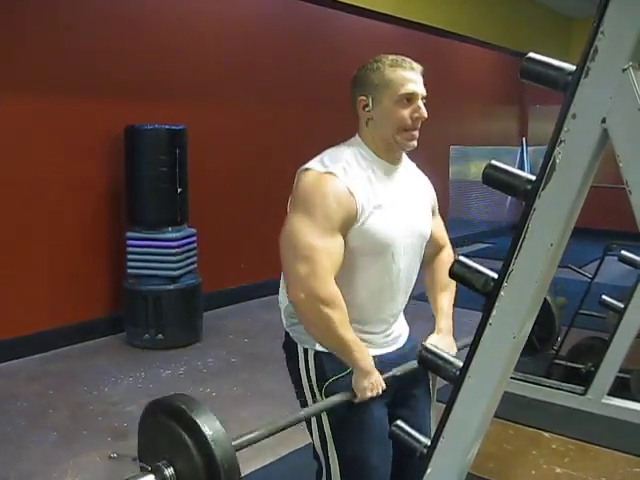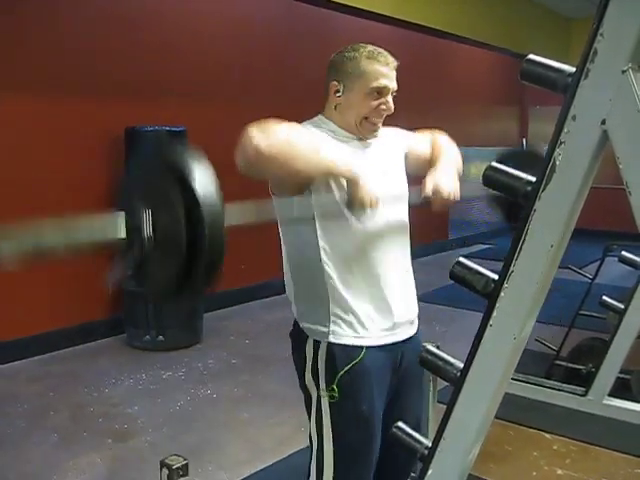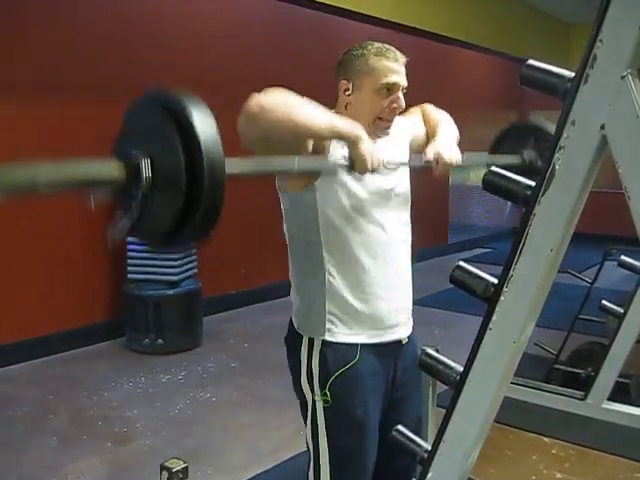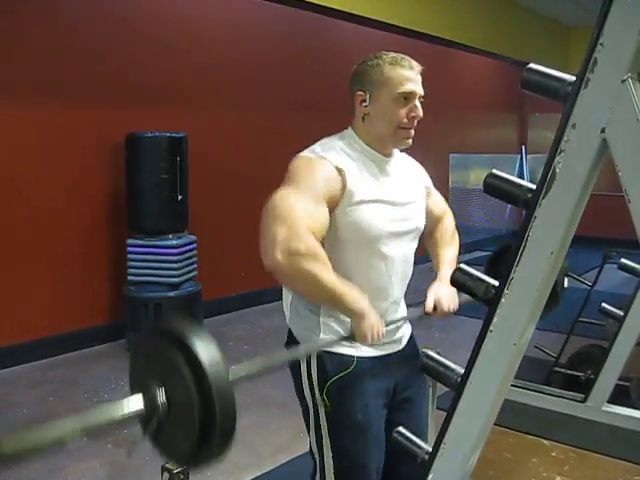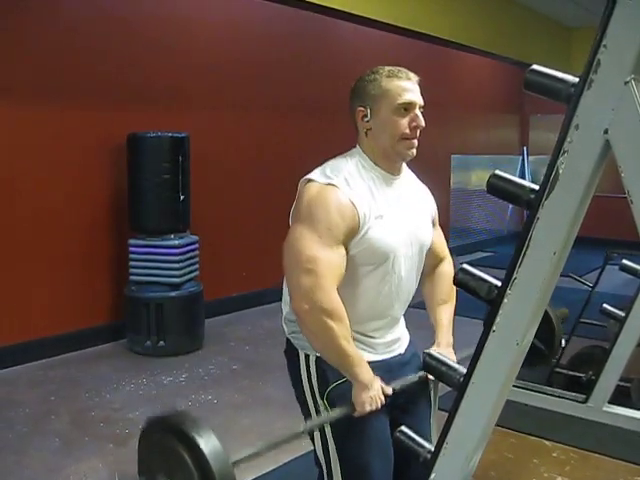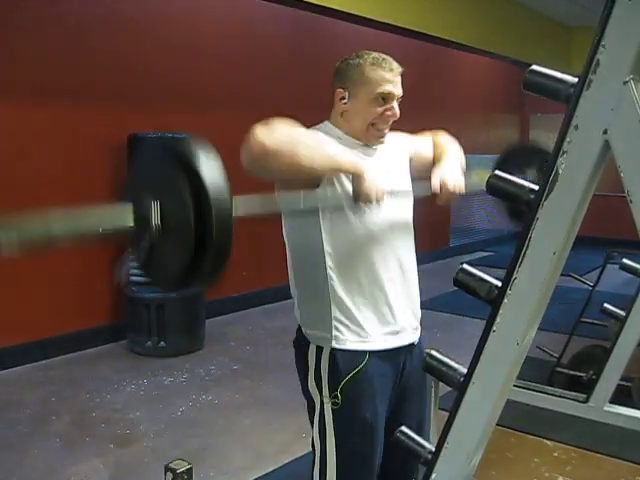
dt=0.4s
person 1, frame 1
left shoulder: (418, 180)
right shoulder: (330, 182)
left elbow: (439, 251)
right elbow: (309, 290)
left wrist: (443, 326)
right wrist: (359, 365)
left hip: (397, 346)
right hip: (330, 355)
person 1, frame 2
left shoulder: (391, 142)
right shoulder: (303, 144)
left elbow: (439, 143)
right elbow: (258, 146)
left wrist: (445, 170)
right wrist: (349, 174)
left hip: (402, 333)
right hip: (340, 345)
person 1, frame 3
left shoulder: (396, 136)
right shoulder: (315, 142)
left elbow: (430, 113)
right elbow: (259, 111)
left wrist: (444, 137)
right wrist: (351, 132)
left hip: (398, 336)
right hip: (336, 345)
person 1, frame 4
left shoulder: (411, 170)
right shoulder: (324, 167)
left elbow: (442, 221)
right elbow: (283, 251)
left wrist: (443, 278)
right wrist: (357, 307)
left hip: (399, 345)
right hip: (337, 355)
person 1, frame 5
left shoulder: (418, 191)
right shoulder: (332, 194)
left elbow: (438, 264)
right elbow: (311, 299)
left wrist: (444, 339)
right wrist: (360, 377)
left hip: (398, 352)
right hip: (331, 361)
person 1, frame 6
left shoulder: (397, 148)
right shoulder: (310, 150)
left elbow: (443, 142)
right elbow: (263, 144)
left wrist: (449, 166)
right wrist: (354, 169)
left hip: (405, 340)
right hip: (344, 351)
